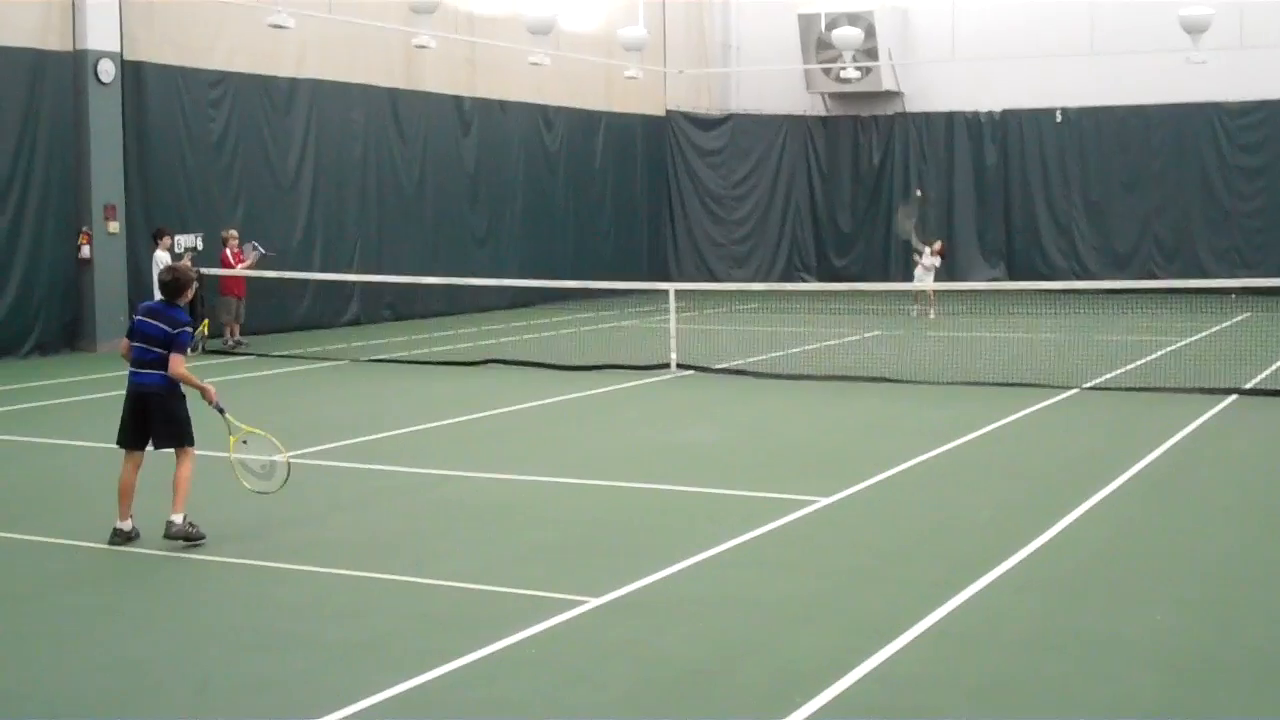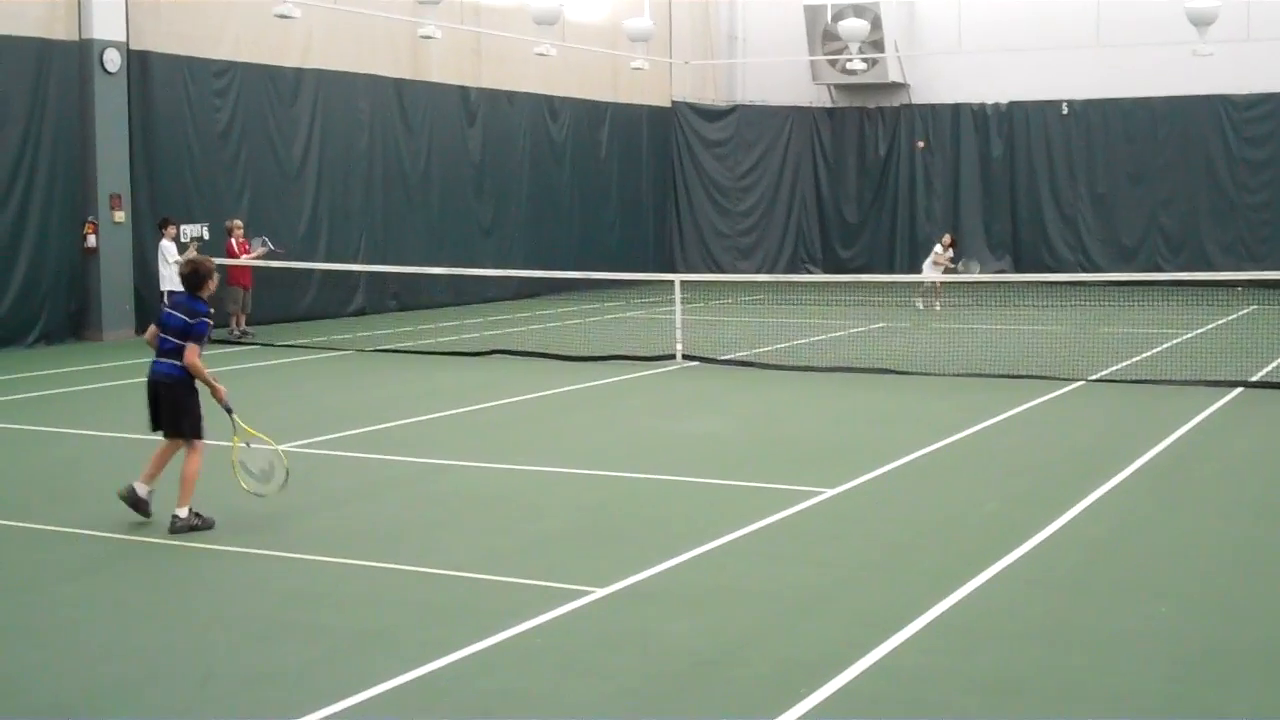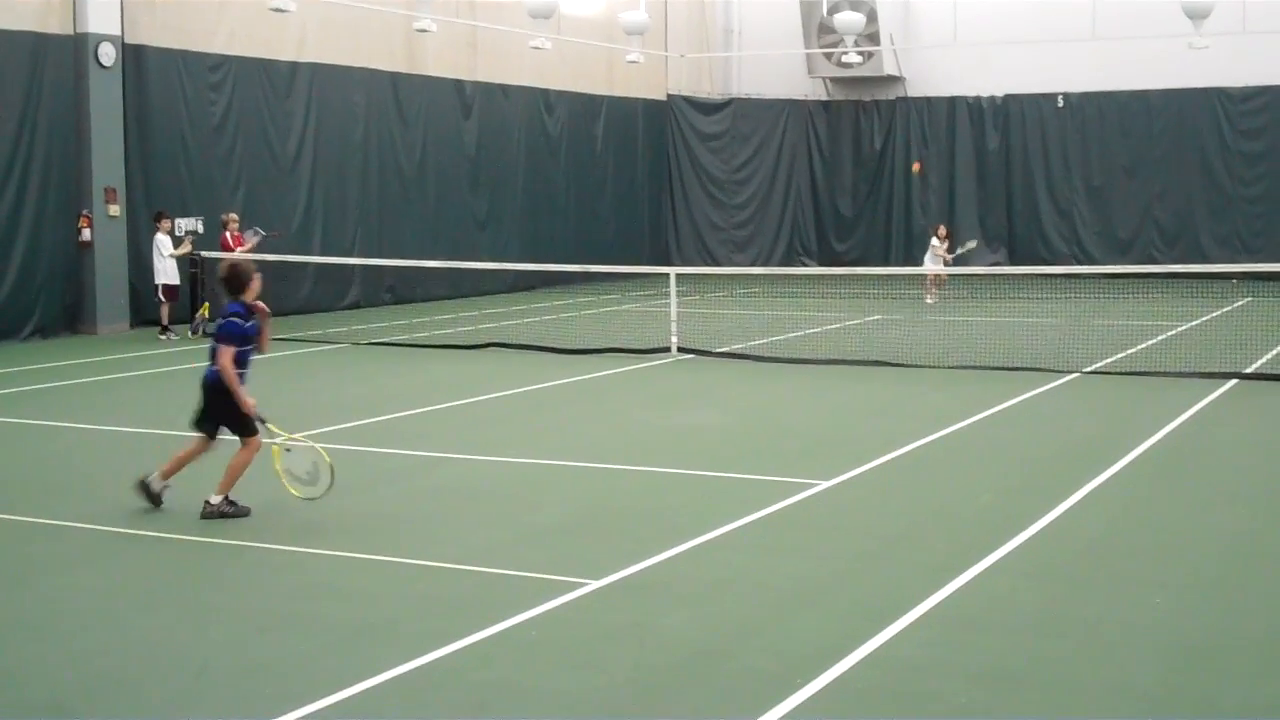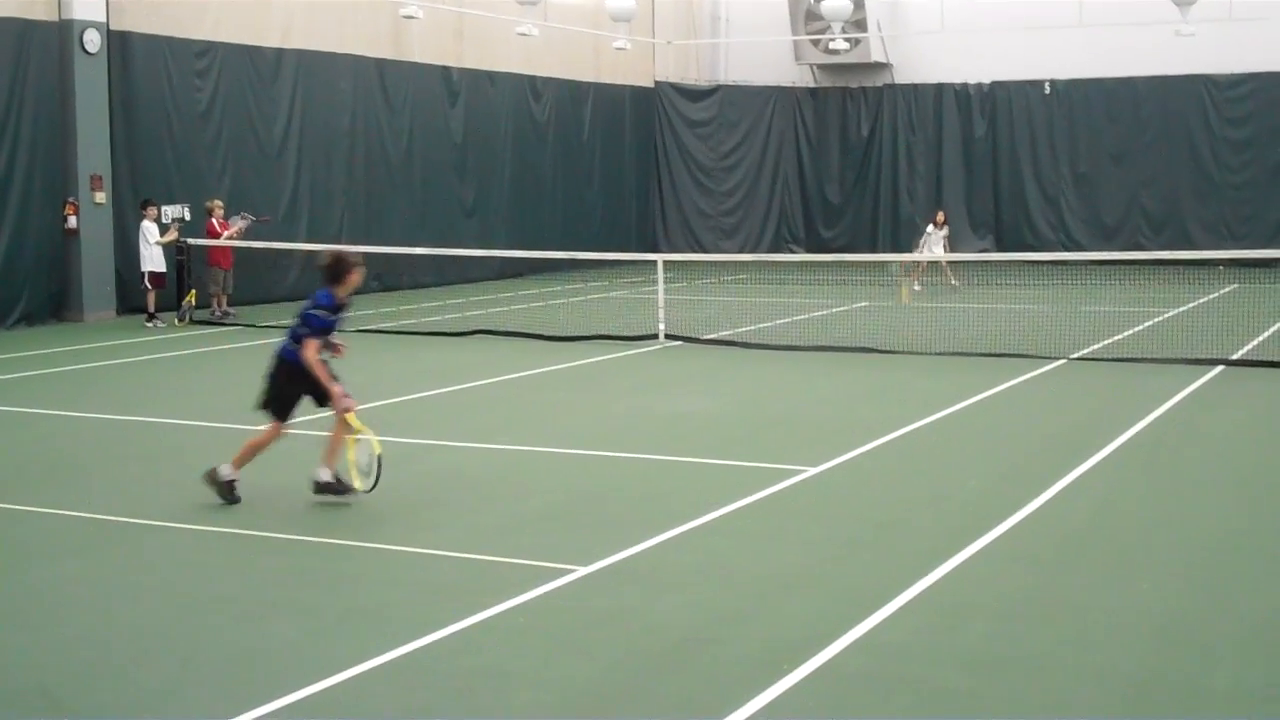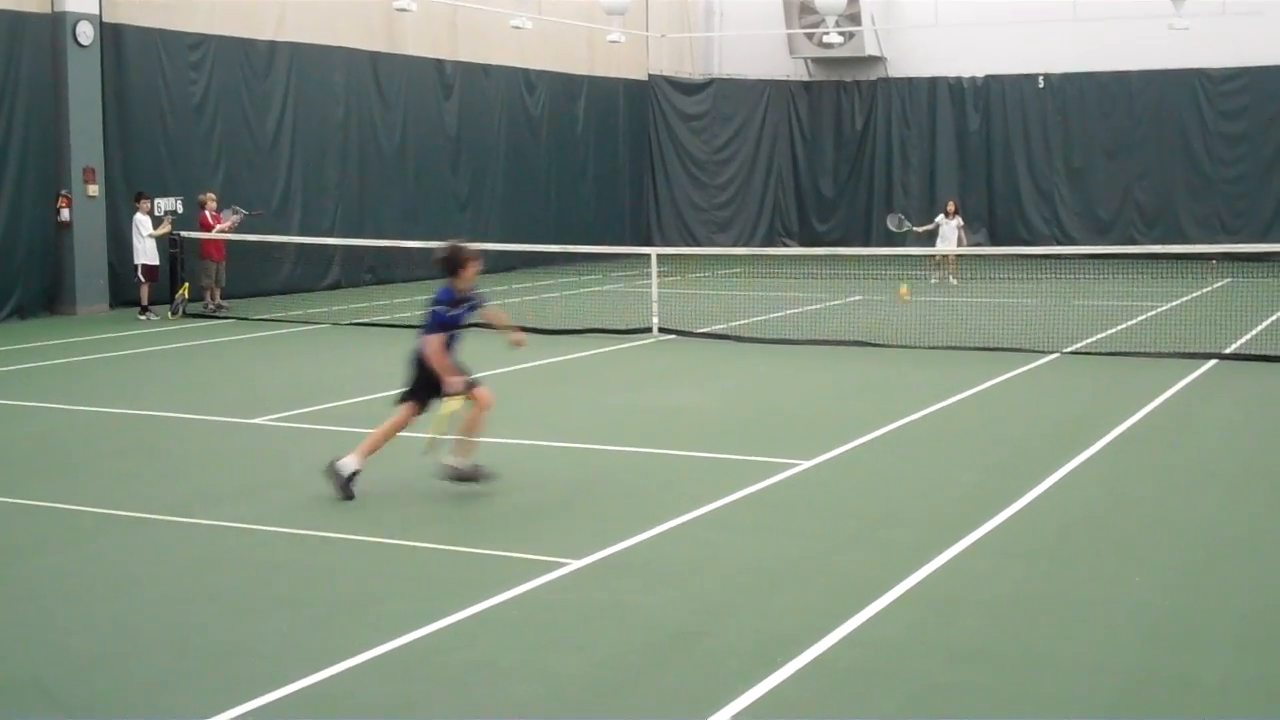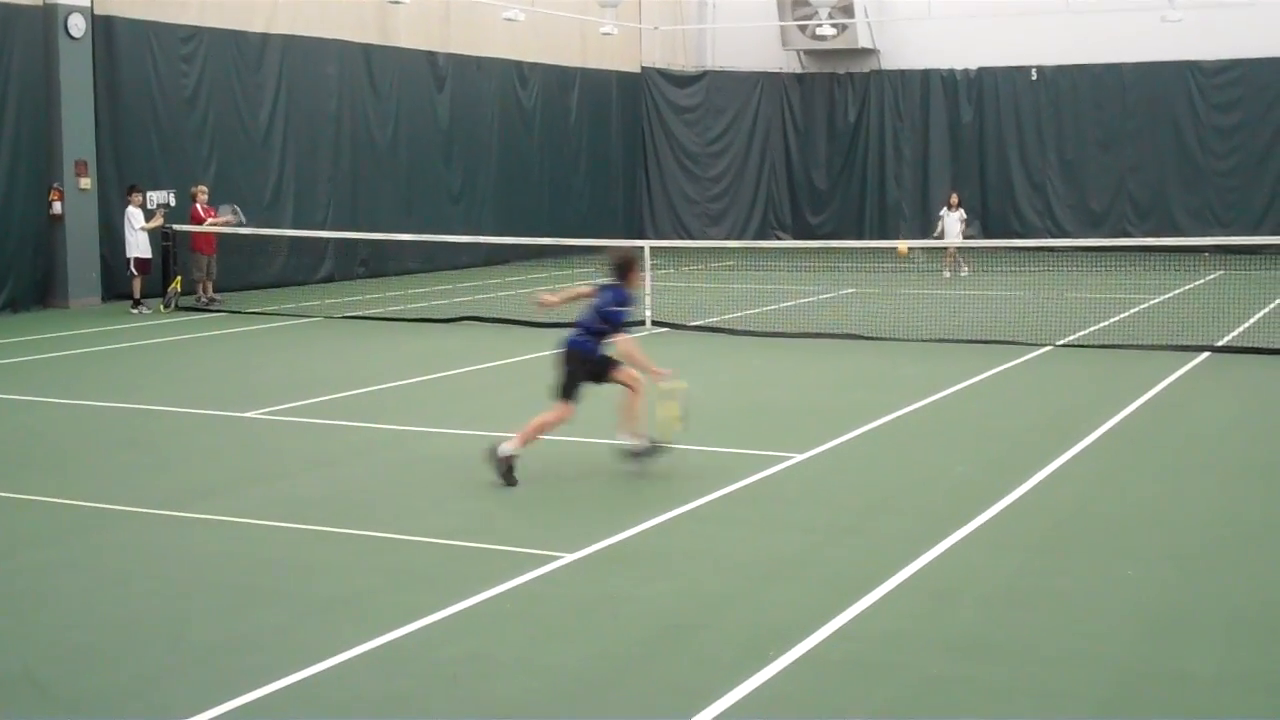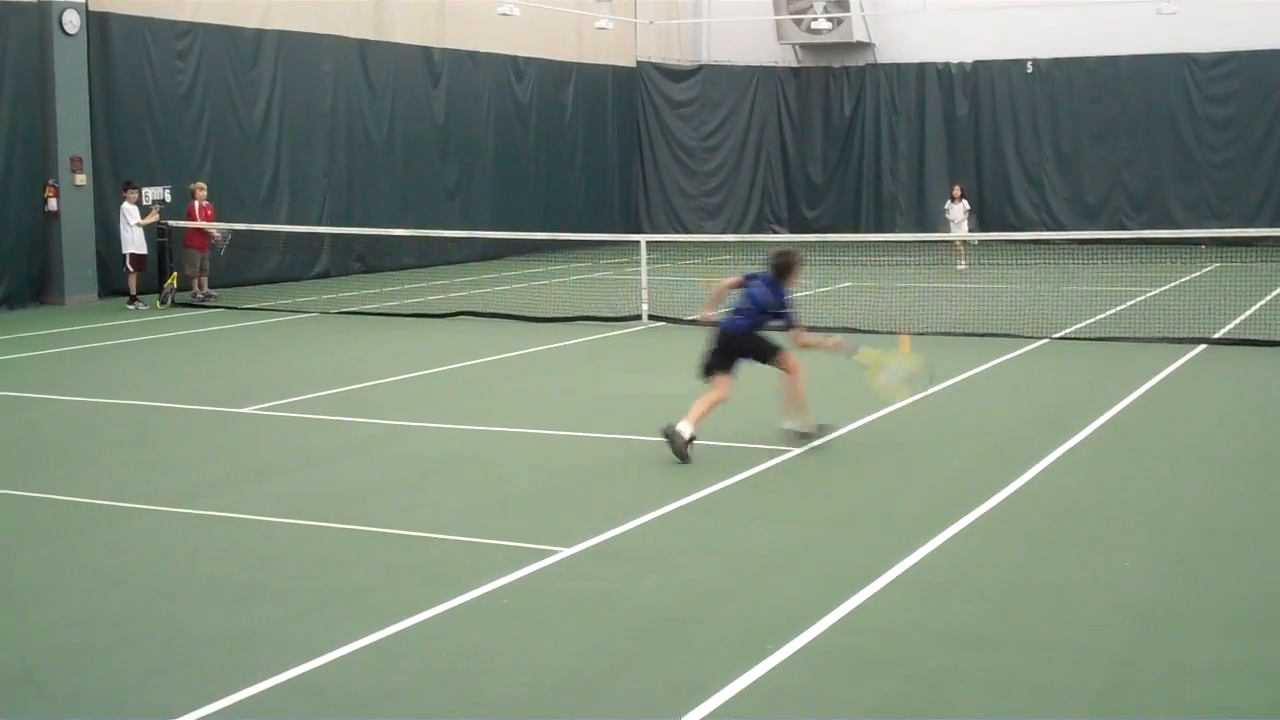
dt=0.3s
person 1, frame 1
left shoulder: (143, 310)
right shoulder: (181, 322)
left elbow: (125, 351)
right elbow: (176, 370)
right wrist: (204, 388)
left hip: (136, 390)
right hip: (165, 393)
left knee: (132, 459)
right knee: (185, 455)
left ankle: (122, 526)
right ankle: (177, 521)
person 1, frame 2
left shoulder: (175, 301)
right shoulder: (202, 314)
left elbow: (150, 337)
right elbow: (192, 360)
right wrist: (213, 385)
left hip: (157, 378)
right hip: (177, 383)
left knee: (173, 440)
right knee: (194, 448)
left ankle: (139, 488)
right ankle: (182, 514)
person 1, frame 3
left shoulder: (247, 312)
right shoulder: (237, 317)
left elbow: (261, 348)
right elbow: (224, 363)
left wrist: (264, 320)
right wrist: (241, 396)
left hip: (215, 384)
right hip: (223, 386)
left knee: (204, 443)
right knee: (251, 443)
left ankle: (155, 483)
right ankle: (217, 502)
person 1, frame 4
left shoulder: (337, 301)
right shoulder: (322, 307)
right elbow: (309, 355)
left wrist: (330, 344)
right wrist: (331, 386)
left hip: (307, 365)
right hip: (292, 365)
left knee: (346, 411)
right knee: (276, 428)
left ankle: (325, 477)
right ankle: (225, 474)
person 1, frame 5
left shoulder: (466, 295)
right shoulder: (445, 303)
left elbow: (489, 314)
right elbow: (432, 348)
left wrist: (512, 330)
right wrist: (447, 377)
left hip: (440, 362)
right hip: (432, 365)
left knee: (405, 416)
right knee: (484, 399)
left ankle: (348, 466)
right ankle: (458, 463)
person 1, frame 6
left shoulder: (614, 289)
right shoulder: (618, 304)
left elbow: (582, 291)
right elbow: (624, 347)
left wrist: (554, 299)
right wrist: (653, 370)
left hip: (589, 352)
right hip: (579, 353)
left knee: (636, 382)
right knee: (562, 412)
left ankle: (635, 442)
right ankle: (506, 452)
person 1, frame 7
left shoulder: (760, 278)
right shoulder: (780, 302)
left elbow: (726, 284)
right elbow: (801, 341)
left wrist: (709, 309)
right wrist: (828, 343)
left hip: (726, 332)
right hip: (742, 336)
left knee: (719, 391)
right knee: (793, 366)
left ankle: (683, 431)
right ankle: (800, 425)
